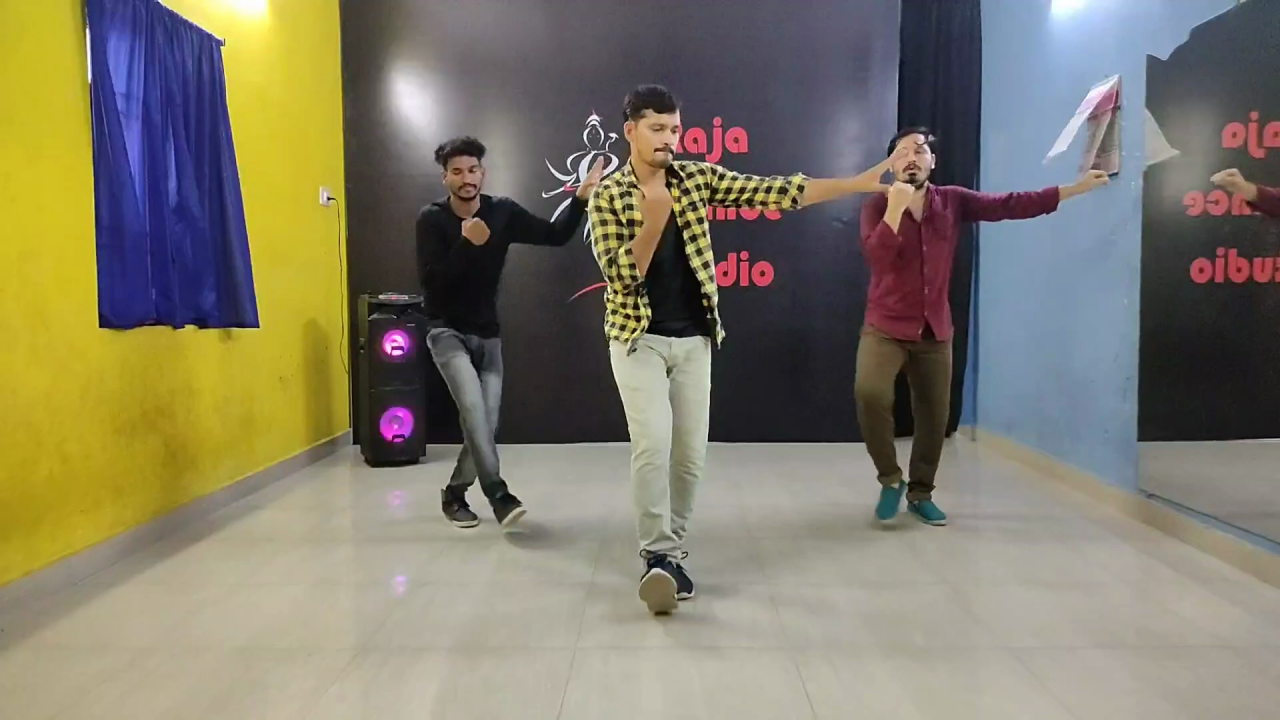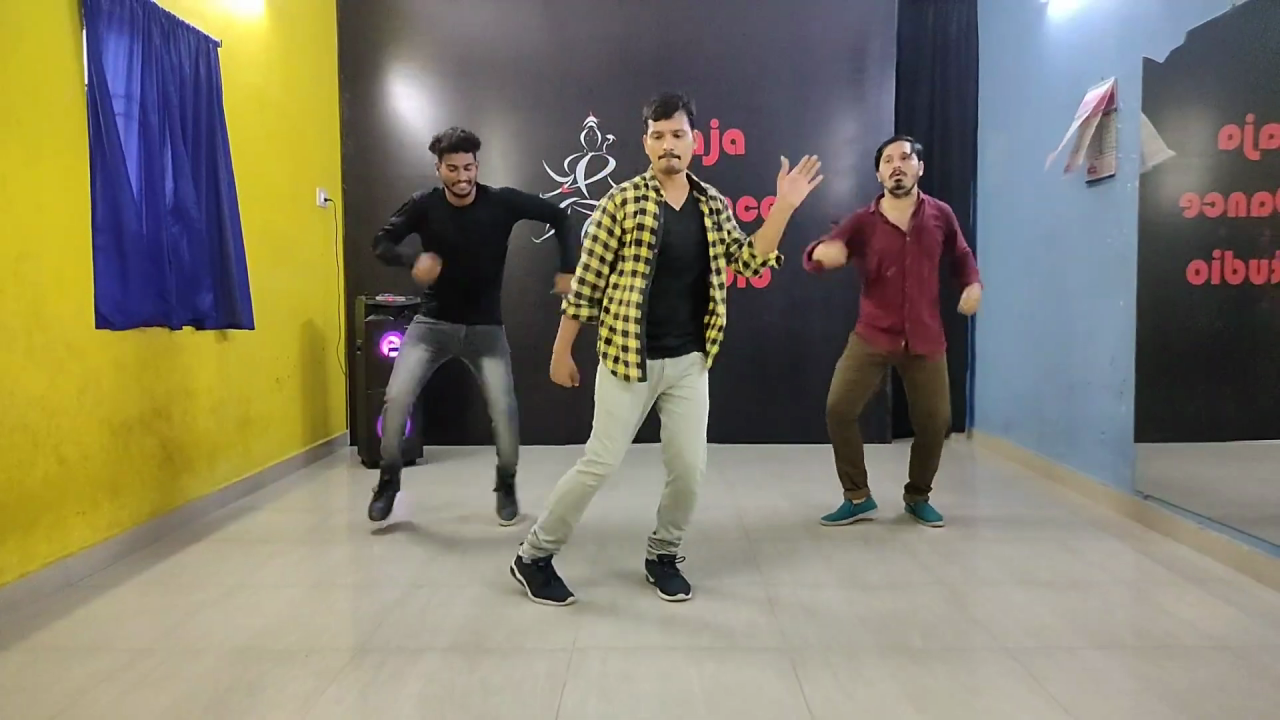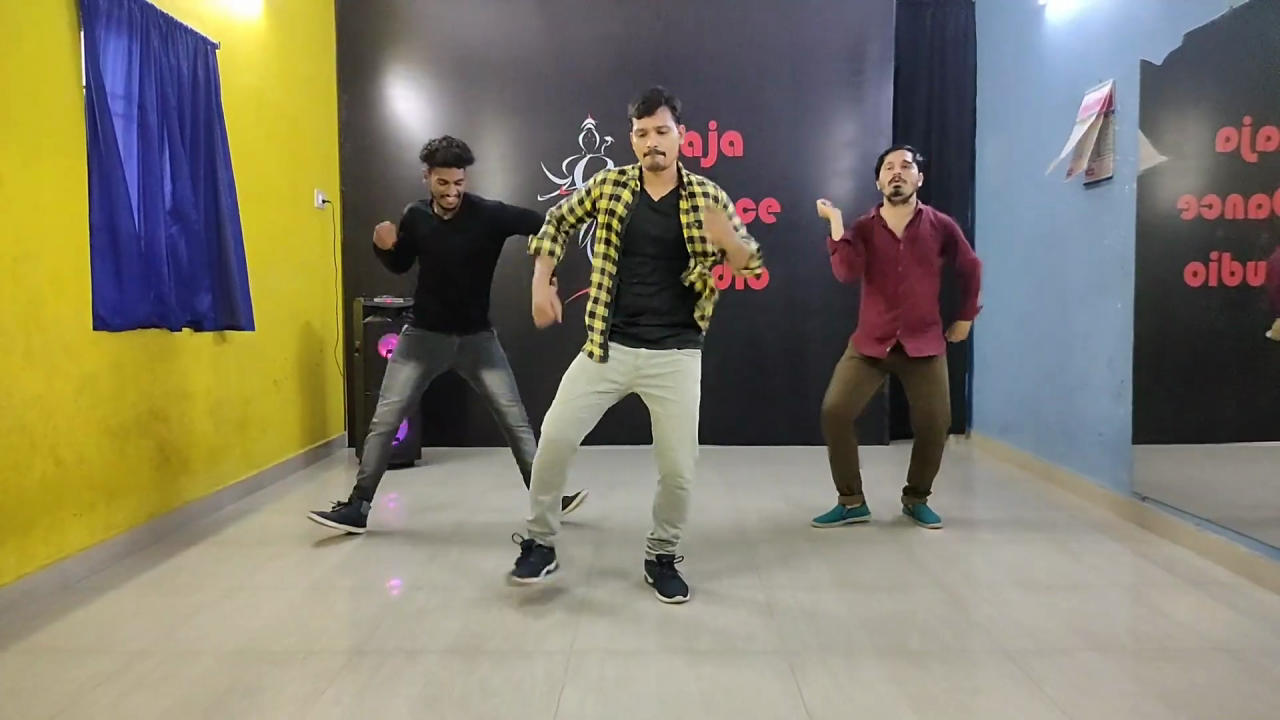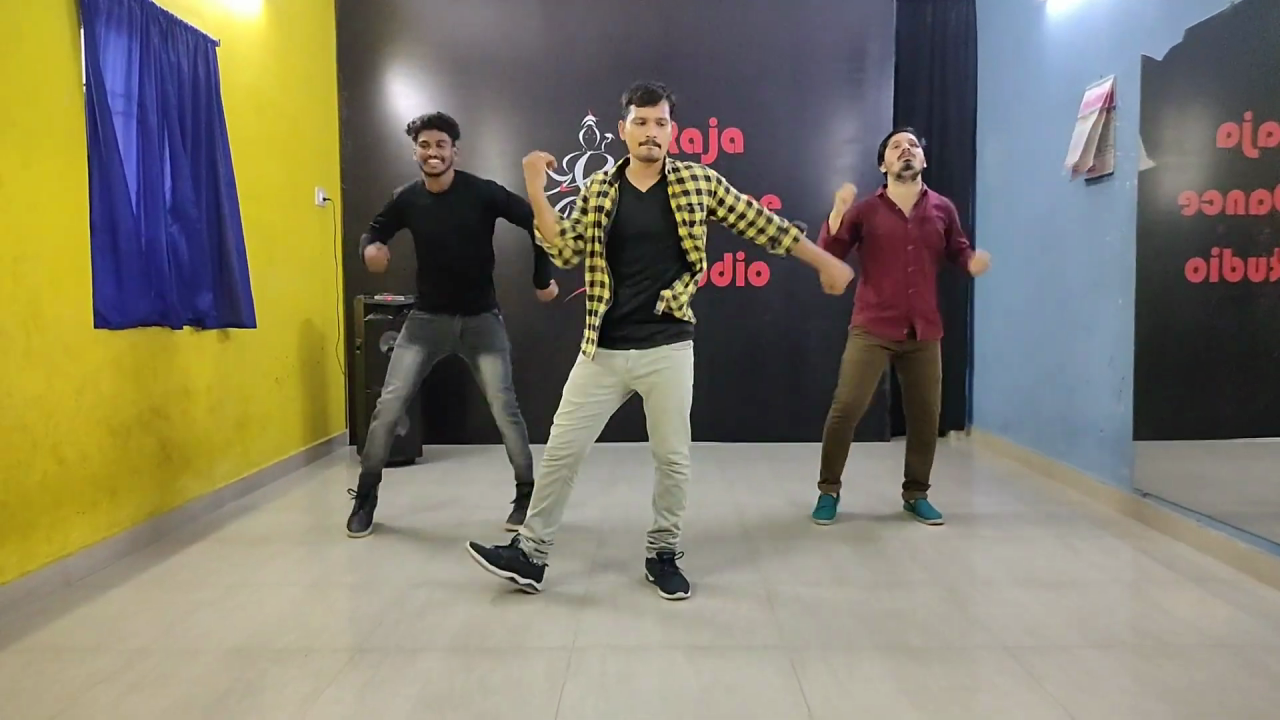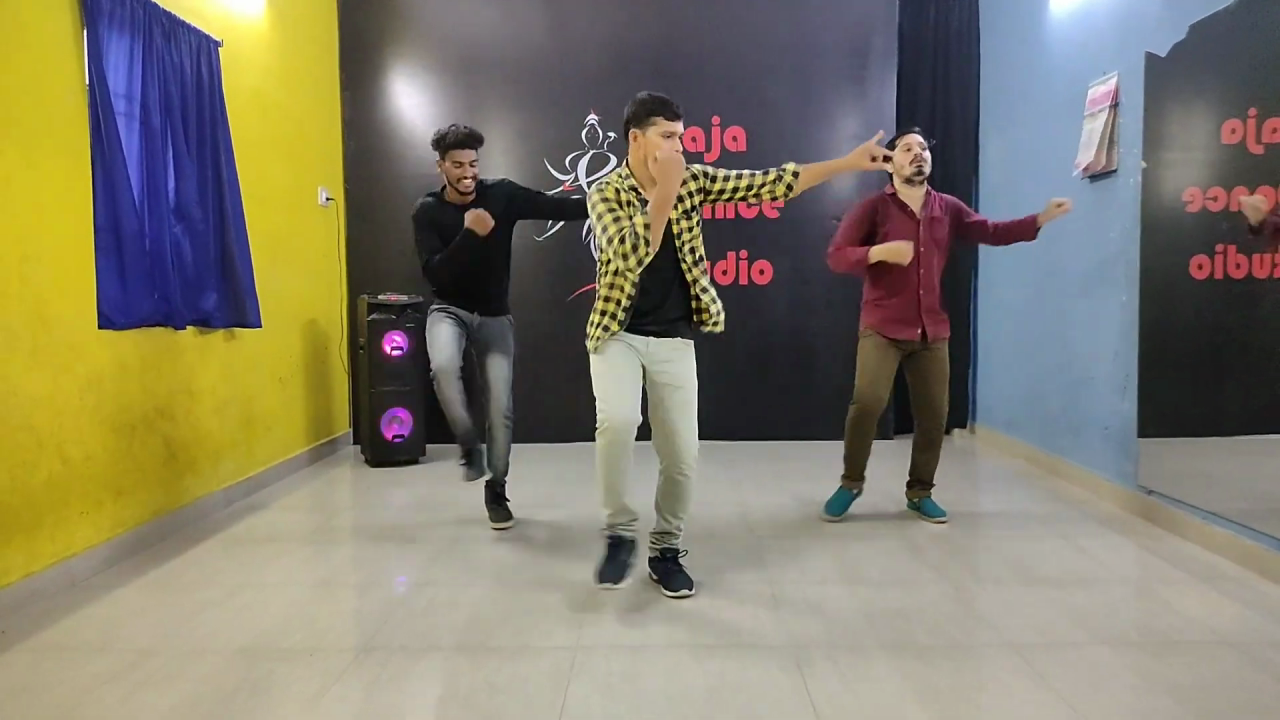
dt=0.4s
person 1, frame 1
left shoulder: (698, 177)
right shoulder: (607, 194)
left elbow: (774, 192)
right elbow: (624, 275)
left wrist: (860, 183)
right wrist: (653, 219)
left hip: (693, 339)
right hip: (637, 338)
left knee: (691, 454)
right knee: (653, 442)
left ankle: (670, 554)
right ankle: (658, 556)
person 1, frame 2
left shoulder: (710, 202)
right shoulder: (622, 201)
left elbow: (751, 262)
right elbow: (586, 279)
left wrist: (784, 205)
right wrist: (563, 349)
left hip: (688, 361)
right hip: (627, 357)
left knee: (689, 471)
right knee: (599, 465)
left ankle: (662, 556)
right ankle: (536, 555)
person 1, frame 3
left shoulder: (707, 195)
right shoulder: (609, 186)
left elbow: (747, 261)
right elbow: (558, 223)
left wrist: (728, 239)
right wrist: (541, 284)
left hip: (676, 355)
right hip: (609, 348)
left knee: (678, 469)
right knee: (556, 439)
left ankle: (662, 558)
right ankle: (540, 541)
person 1, frame 4
left shoulder: (699, 182)
right shoulder: (598, 188)
left elbow: (758, 222)
right elbow: (564, 254)
left wrist: (823, 260)
right wrist: (536, 190)
left hip: (668, 349)
right hip: (606, 348)
left knee: (672, 459)
right knee: (562, 449)
left ankle: (662, 554)
right ankle: (529, 553)
person 1, frame 5
left shoulder: (696, 181)
right shoulder: (608, 192)
left elbow: (770, 184)
right elbow: (628, 260)
left wrist: (849, 163)
right wrist: (662, 198)
left hip: (676, 342)
right hip: (621, 337)
left knee: (682, 457)
right knee: (617, 423)
left ankle: (666, 550)
right ankle: (620, 533)
person 2, frame 1
left shoulder: (502, 212)
right shoulder: (431, 219)
left elbow: (555, 236)
right elbow: (431, 281)
left wrist: (581, 197)
right wrist: (466, 244)
left hip: (487, 335)
right hip: (447, 332)
left knee: (485, 424)
right knee: (474, 410)
left ankle: (455, 494)
right ankle: (500, 496)
person 2, frame 2
left shoulder: (502, 201)
right shoulder: (422, 206)
left elbow: (559, 218)
right elbow: (382, 244)
left wrist: (567, 268)
right wrist: (413, 261)
left hip: (485, 326)
right hip: (434, 322)
left knee: (504, 408)
right knee: (397, 398)
left ankle: (505, 484)
right ankle: (388, 481)
person 2, frame 3
left shoulder: (492, 215)
right shoulder: (415, 218)
left elbow: (547, 225)
right elbow: (400, 265)
right wrist: (385, 247)
left hip: (476, 337)
right hip: (424, 335)
left knee: (514, 416)
right knee: (385, 419)
right ankle: (357, 506)
person 2, frame 4
left shoulder: (485, 192)
right shoulder: (406, 199)
left elbow: (537, 222)
right elbow: (374, 231)
left wrist: (543, 279)
right wrist: (370, 249)
left hip: (480, 319)
right hip: (427, 319)
left knee: (504, 409)
right knee: (388, 406)
left ankle: (527, 492)
right ankle: (366, 495)
person 2, frame 5
left shoulder: (506, 195)
right shoulder: (428, 210)
left elbow: (559, 207)
right elbow: (434, 273)
right wrist: (468, 234)
left hip: (495, 317)
right hip: (450, 309)
left knee: (500, 410)
right knee: (444, 368)
left ankle: (496, 490)
right ankle: (470, 447)
person 3, frame 1
left shoulder: (953, 200)
right shoulder: (876, 207)
left elbow: (1011, 205)
right elbow: (878, 256)
left wrist: (1075, 188)
right wrist: (897, 207)
left hip: (934, 331)
right hip: (885, 329)
left knee: (935, 416)
right knee: (870, 395)
left ankle: (920, 493)
right ankle: (892, 481)
person 3, frame 2
left shoulder: (939, 214)
right shoulder: (863, 221)
left elbow: (961, 256)
right elbow: (812, 258)
left wrist: (973, 285)
right wrist: (824, 252)
left hip: (925, 341)
right hip: (871, 338)
left knee: (936, 422)
right knee: (839, 411)
left ankle: (918, 497)
right ankle: (857, 498)
person 3, frame 3
left shoulder: (940, 225)
right shoulder: (863, 228)
left elbow: (969, 267)
right elbow: (846, 272)
left wrist: (966, 316)
right wrist: (835, 221)
left hip: (925, 346)
right hip: (869, 345)
left knee: (935, 425)
right knee: (834, 411)
left ankle: (916, 499)
right ankle: (851, 502)
person 3, frame 4
left shoulder: (942, 209)
right shoulder: (865, 209)
left elbow: (957, 251)
right elbow: (830, 252)
left wrist: (974, 260)
right wrist: (837, 214)
left hip: (924, 331)
right hip: (872, 329)
left knee: (925, 416)
right knee: (847, 407)
left ankle: (916, 494)
right ankle: (828, 490)
person 3, frame 5
left shoulder: (947, 208)
right shoulder: (873, 208)
left elbow: (992, 232)
right elbow: (837, 255)
left wrist: (1041, 219)
right wrist: (878, 252)
left hip: (931, 330)
right hip: (882, 328)
left knee: (933, 415)
right knee: (867, 401)
left ankle: (919, 492)
right ankle: (851, 483)
